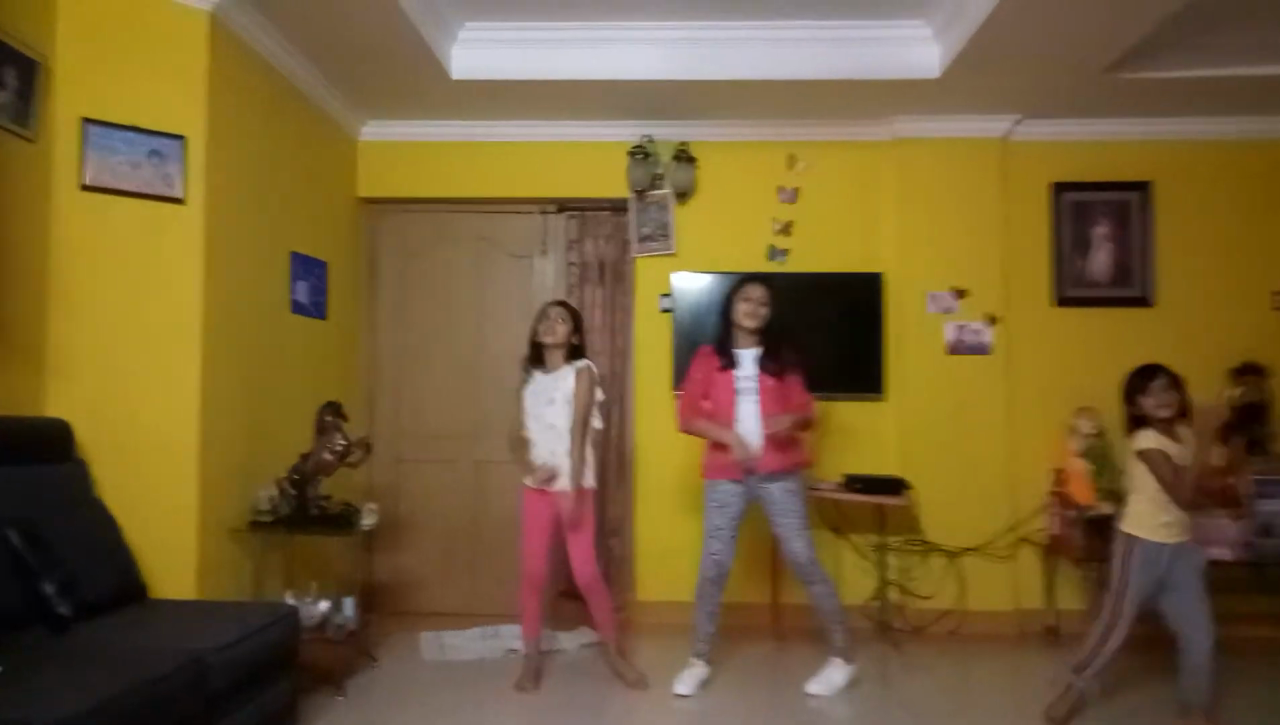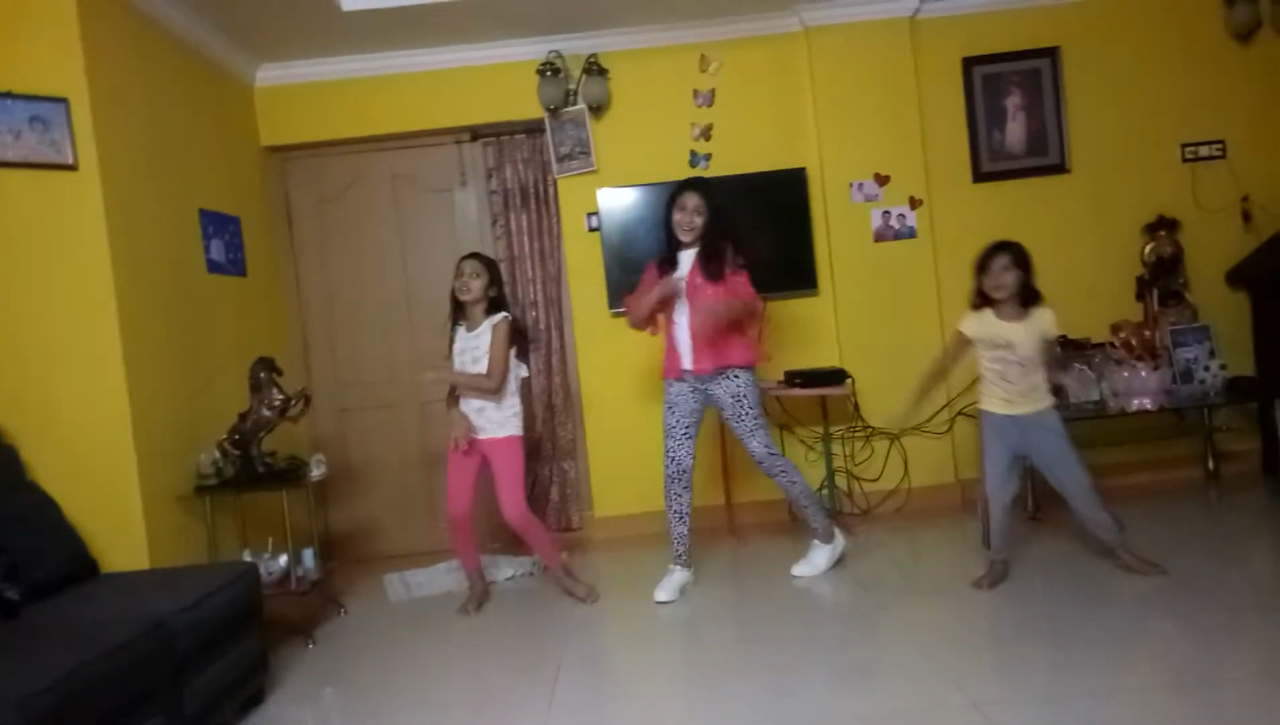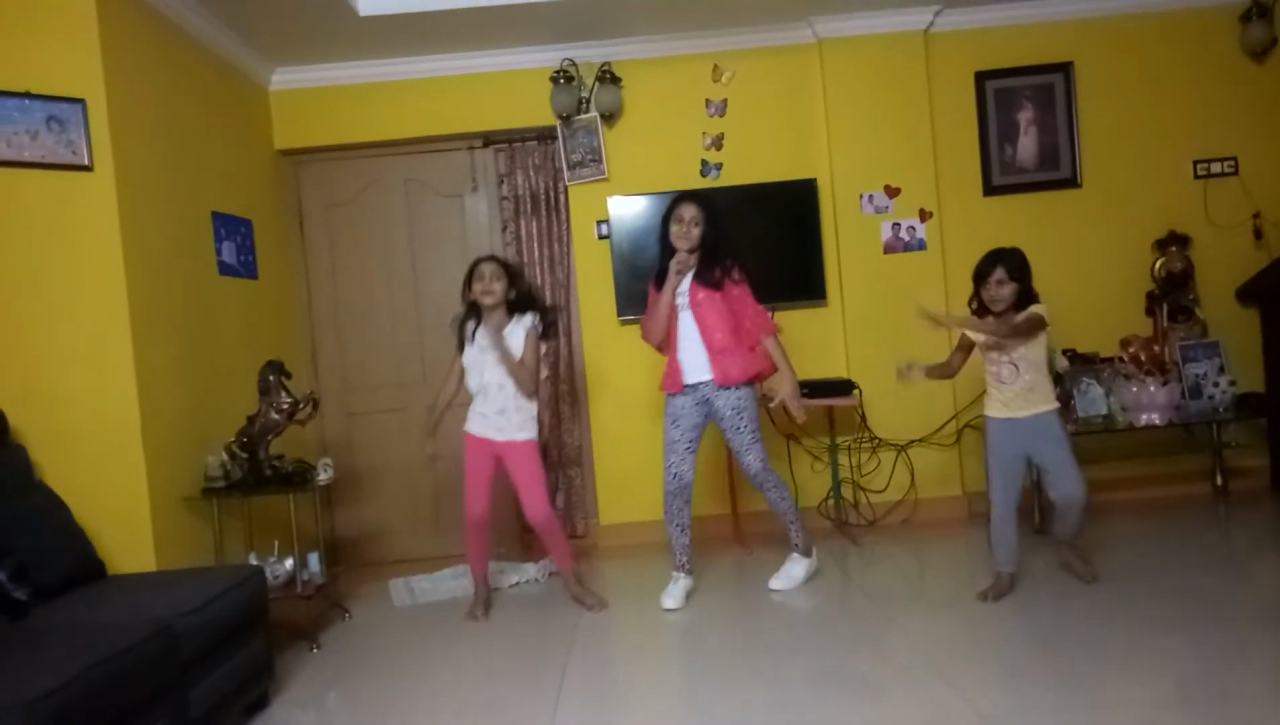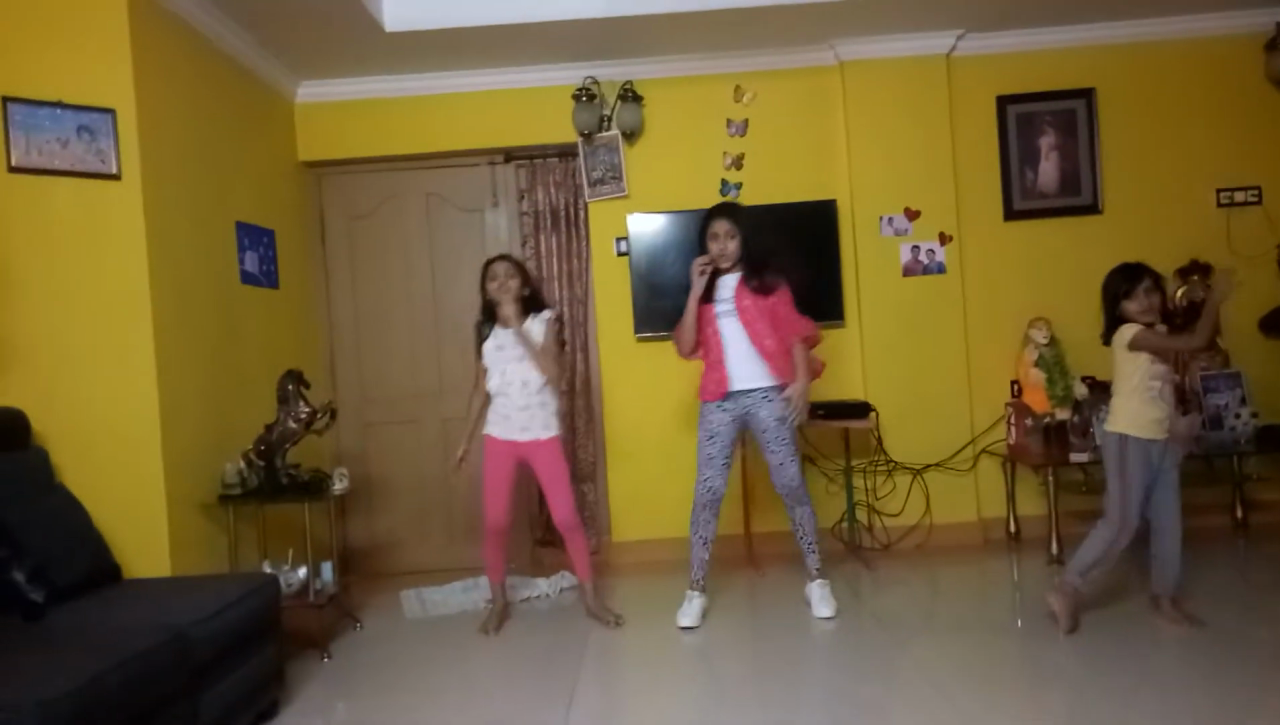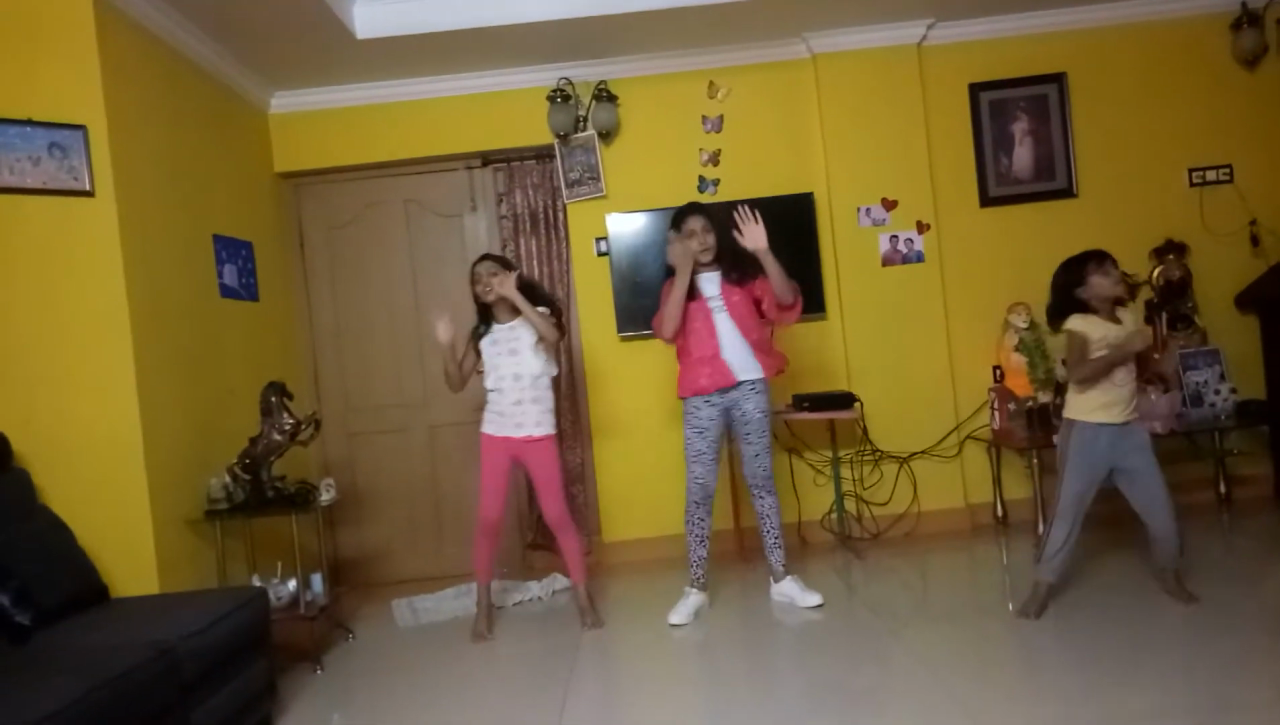
dt=1s
person 1, frame 1
left shoulder: (779, 358)
right shoulder: (709, 357)
left elbow: (802, 411)
right elbow: (689, 417)
left wrist: (786, 422)
right wrist: (730, 439)
left hip: (778, 472)
right hip: (726, 474)
left knee: (803, 560)
right knee: (714, 565)
left ankle: (840, 656)
right ankle: (699, 659)
person 1, frame 2
left shoulder: (721, 257)
right shoulder: (662, 265)
left elbow: (747, 306)
right elbow: (635, 317)
left wrist: (721, 310)
right wrist: (660, 296)
left hip: (728, 371)
right hip: (680, 378)
left knee: (764, 455)
right knee: (677, 469)
left ankle: (825, 536)
right ankle: (680, 565)
person 1, frame 3
left shoulder: (723, 271)
right shoulder: (661, 279)
left elbow: (756, 323)
right elbow: (656, 339)
left wrist: (785, 373)
right wrist: (670, 285)
left hip: (729, 385)
right hip: (683, 391)
left knee: (757, 469)
right knee: (676, 481)
left ankle: (803, 550)
right ankle: (681, 573)
person 1, frame 4
left shoulder: (765, 280)
right shoulder: (703, 290)
left elbow: (798, 332)
right elbow: (686, 346)
left wrist: (801, 383)
right wrist: (697, 289)
left hip: (766, 394)
right hip: (720, 399)
left knee: (791, 484)
right knee: (707, 493)
left ankle: (817, 579)
right ankle: (696, 591)
person 1, frame 5
left shoulder: (743, 273)
right shoulder: (680, 286)
left elbow: (788, 301)
right elbow: (667, 332)
left wrist: (764, 253)
right wrist: (682, 272)
left hip: (749, 387)
right hip: (702, 395)
left knee: (761, 479)
right knee: (699, 488)
left ankle: (781, 578)
right ankle: (696, 588)
person 2, frame 1
left shoulder: (582, 371)
right shoulder: (532, 380)
left elbow: (581, 428)
right elbow: (526, 437)
left wrist: (575, 493)
right wrist: (531, 465)
left hip: (578, 484)
right hip: (539, 486)
left knee: (587, 575)
right knee: (533, 572)
left ankle: (613, 651)
right ankle: (532, 658)
person 2, frame 2
left shoulder: (500, 323)
right shoulder: (460, 331)
left elbow: (494, 382)
right elbow: (455, 386)
left wrist: (454, 380)
right wrist: (454, 410)
left hip: (503, 432)
right hip: (467, 432)
left knee: (515, 513)
right knee: (457, 514)
left ankle: (563, 574)
right ankle: (477, 585)
person 2, frame 3
left shoulder: (526, 327)
right shoulder: (468, 331)
left elbow: (530, 388)
right elbow: (452, 384)
left wrist: (501, 348)
right wrist: (432, 432)
left hip: (520, 436)
right hip: (479, 435)
left knee: (540, 516)
right knee: (476, 516)
left ankle: (573, 582)
right ankle: (481, 588)
person 2, frame 4
left shoulder: (544, 323)
right shoulder: (485, 332)
left elbow: (553, 375)
right elbow: (481, 390)
left wrist: (523, 333)
right wrist: (465, 440)
left hip: (543, 435)
right hip: (499, 438)
left knee: (566, 517)
right knee: (495, 523)
left ankle: (590, 597)
right ankle: (499, 602)
person 2, frame 5
left shoulder: (535, 317)
right shoulder: (483, 333)
left elbow: (553, 337)
right elbow: (457, 382)
left wrist: (517, 297)
right wrist: (447, 345)
left hip: (537, 433)
right hip: (494, 435)
left knee: (557, 515)
right knee: (488, 519)
left ankle: (584, 597)
right ankle: (485, 604)
person 3, frame 1
left shoulder: (1179, 438)
right shoulder: (1148, 441)
left elbow: (1197, 493)
right elbow: (1184, 496)
right wrist: (1199, 449)
left hip: (1179, 546)
right hip: (1141, 543)
left knee: (1198, 631)
right knee: (1117, 620)
right ankle: (1075, 689)
person 3, frame 2
left shoulder: (1044, 318)
right shoulder: (975, 323)
left elbow: (1052, 365)
right elbow: (945, 365)
right wrist: (916, 402)
left hip: (1040, 416)
right hip: (997, 420)
left knee: (1077, 484)
right knee: (997, 495)
left ankle: (1117, 547)
right ankle: (998, 560)
person 3, frame 3
left shoulder: (1035, 316)
right shoulder: (977, 327)
left elbow: (1010, 331)
right elbow: (950, 368)
left wrist: (955, 322)
right wrist: (923, 371)
left hip: (1042, 418)
right hip: (1001, 423)
left knee: (1071, 491)
right knee: (1002, 501)
left ankle: (1066, 543)
right ankle: (1004, 572)
person 3, frame 4
left shoulder: (1156, 335)
right shoulder: (1129, 334)
right elbow: (1194, 343)
left wrist: (1174, 422)
right wrist: (1215, 300)
left hip: (1161, 442)
right hip: (1128, 441)
left knee: (1169, 523)
right knee: (1123, 521)
left ankle: (1164, 598)
right ankle: (1067, 587)
person 3, frame 5
left shoulder: (1128, 321)
right shoulder: (1077, 324)
right elbow: (1078, 375)
left wrist: (1140, 350)
right wrist: (1122, 347)
left hip: (1126, 429)
right hip: (1087, 428)
left knee: (1159, 505)
right knee: (1069, 507)
left ankle: (1169, 572)
right ankle: (1044, 583)
